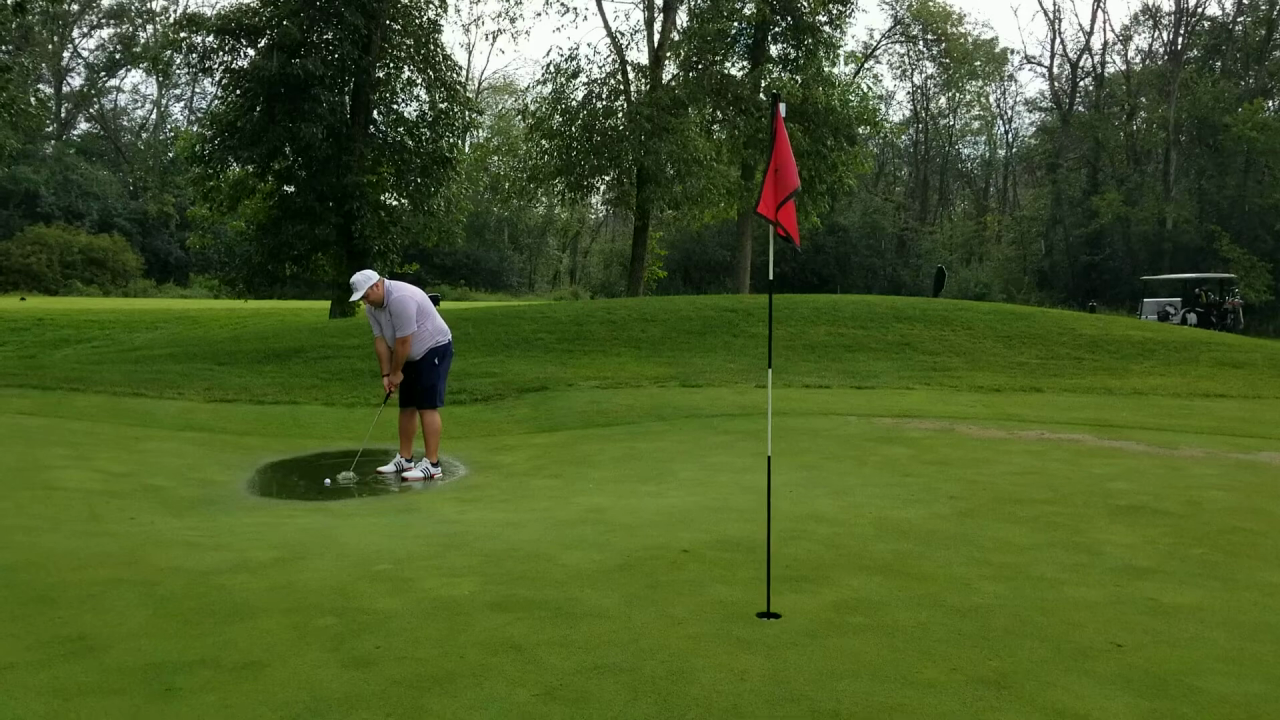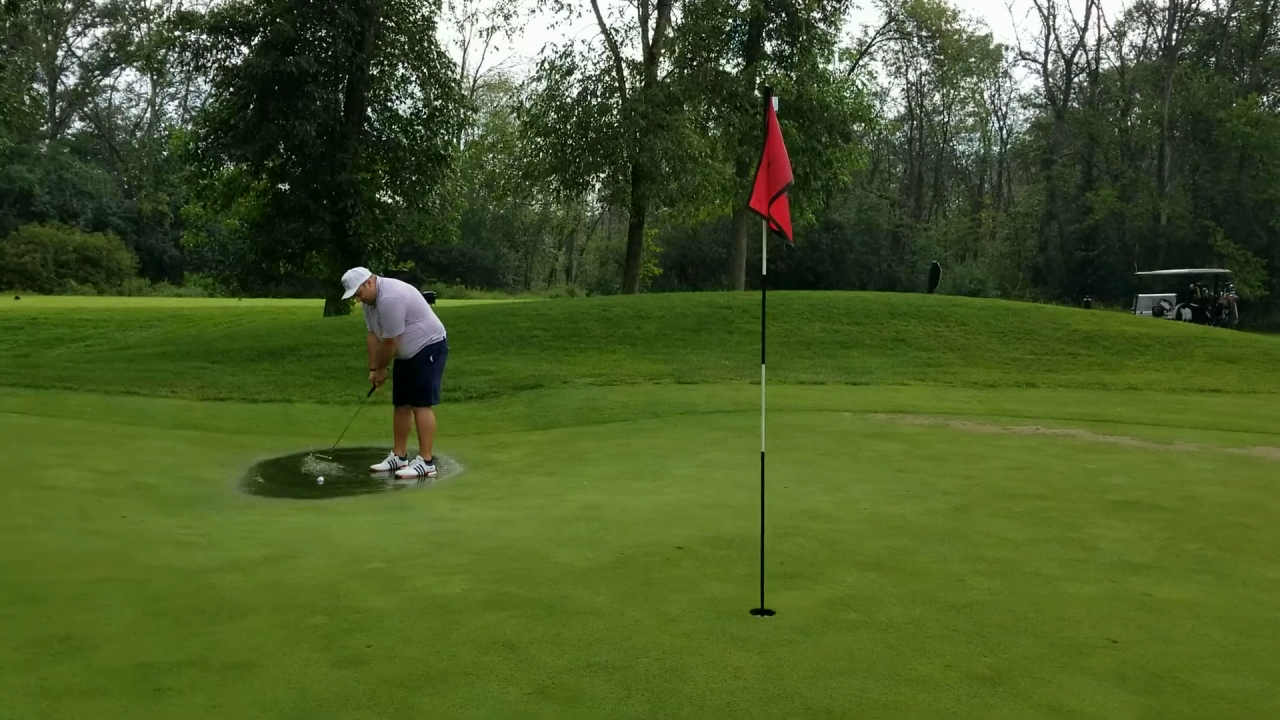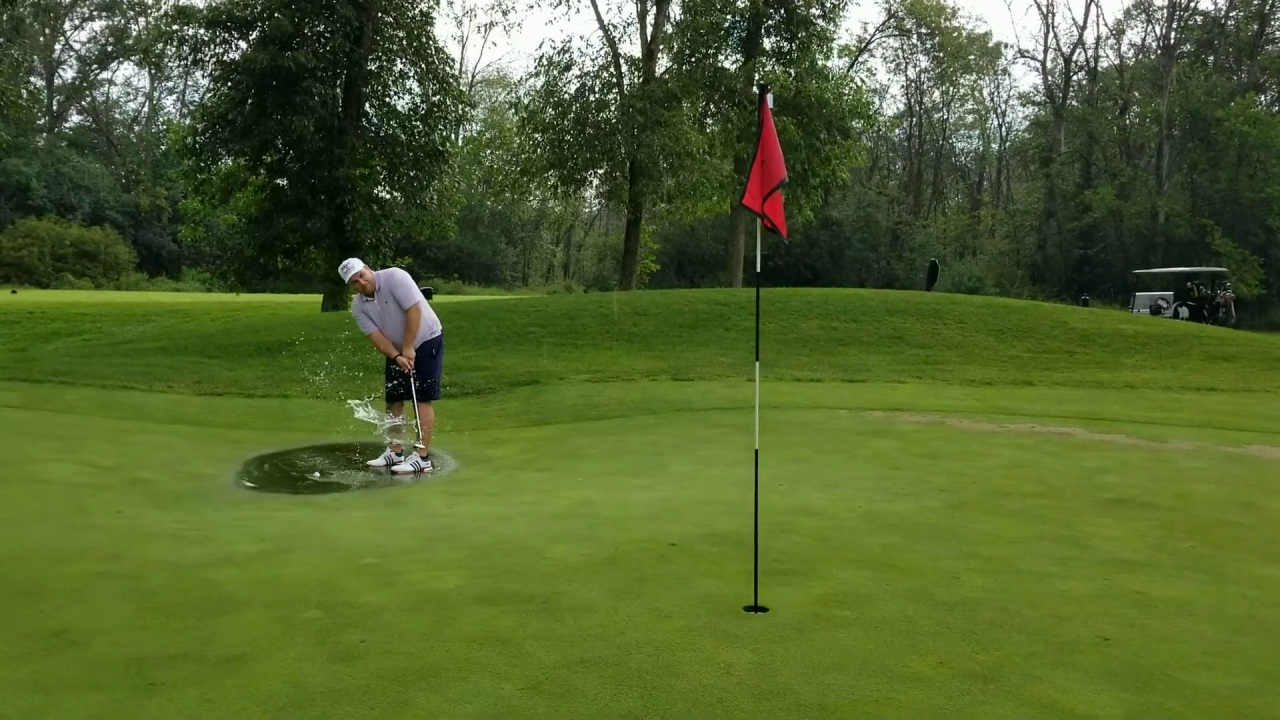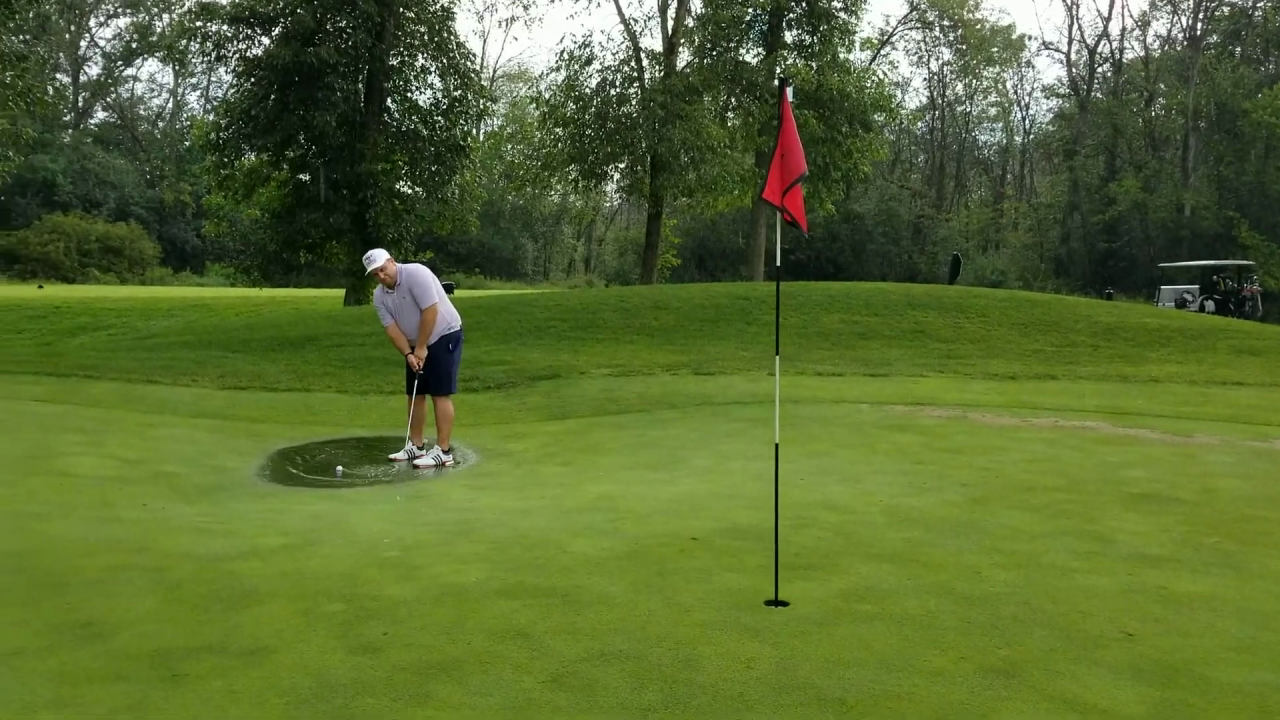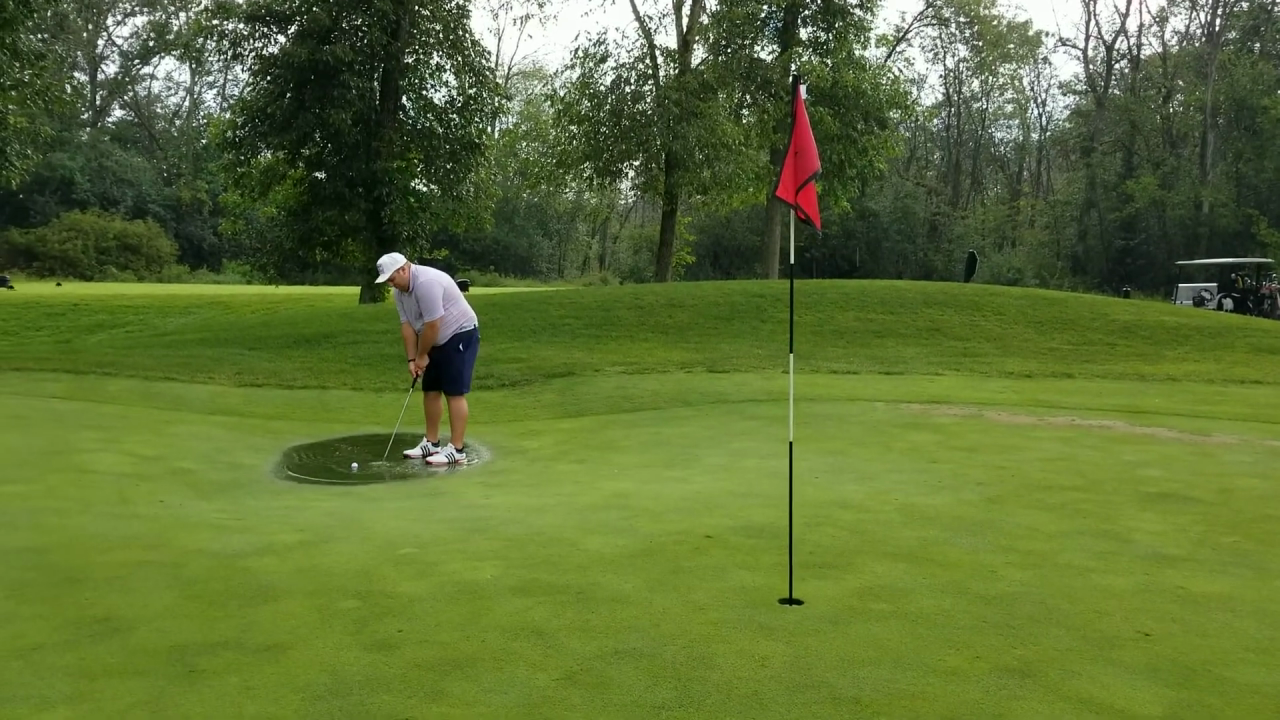
dt=0.5s
person 1, frame 1
left shoulder: (401, 298)
right shoulder: (372, 307)
left elbow: (403, 341)
right elbow: (380, 340)
left wrist: (396, 372)
right wrist: (386, 374)
left hip: (434, 350)
right hip: (411, 356)
left knee: (427, 407)
right knee: (407, 406)
left ankle: (432, 464)
right ankle: (404, 459)
person 1, frame 2
left shoulder: (390, 298)
right shoulder: (369, 301)
left elbow: (390, 342)
right elbow: (373, 335)
left wrist: (381, 369)
right wrist: (373, 369)
left hip: (429, 348)
right hip: (405, 354)
left knee: (421, 404)
right knee: (401, 404)
left ankle: (426, 462)
right ankle: (399, 457)
person 1, frame 3
left shoulder: (394, 278)
right shoulder: (358, 305)
left elbow: (414, 310)
right elbow: (375, 335)
left wrist: (408, 348)
right wrist: (397, 356)
left hip: (426, 343)
right hip: (397, 352)
left knee: (422, 400)
right knee: (393, 401)
left ankle: (422, 458)
right ankle: (394, 452)
person 1, frame 4
left shoulder: (416, 274)
right shoulder: (379, 295)
left elbow: (430, 311)
right elbow: (392, 328)
left wrist: (421, 347)
right wrist: (409, 354)
left hip: (444, 337)
right hip: (417, 345)
left knee: (440, 394)
right knee: (415, 393)
left ankle: (443, 451)
right ankle: (416, 446)
person 1, frame 5
left shoulder: (427, 282)
right shoulder: (400, 291)
left elbow: (432, 325)
right elbow: (407, 325)
left wrist: (421, 356)
right wrist: (411, 359)
left hip: (460, 335)
right hip: (437, 341)
left knee: (454, 393)
right knee: (431, 391)
left ankle: (457, 450)
right ankle: (431, 443)
